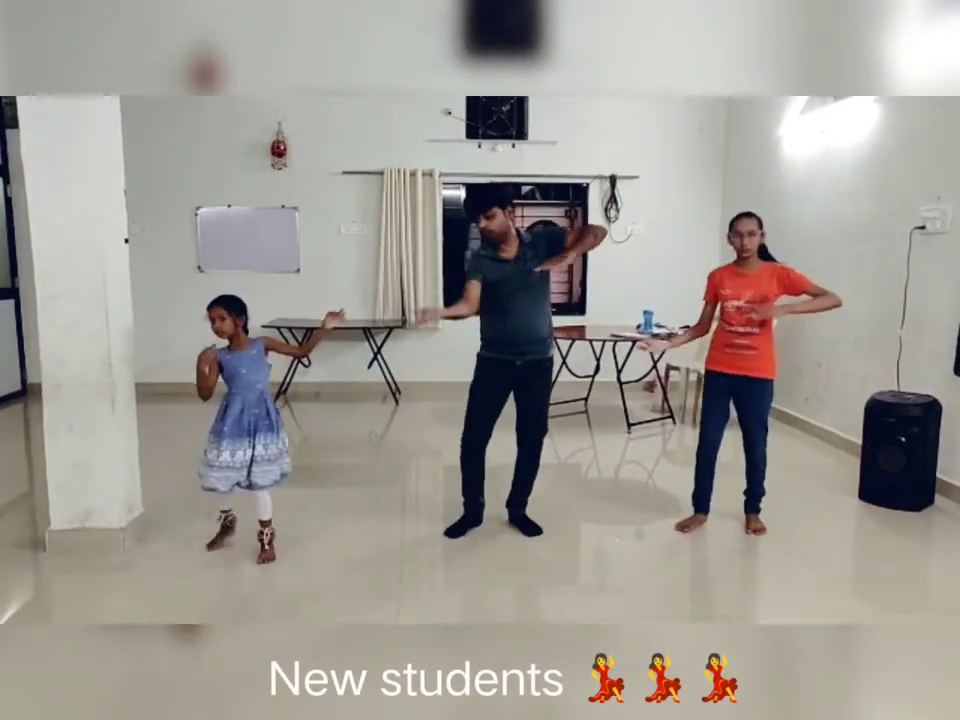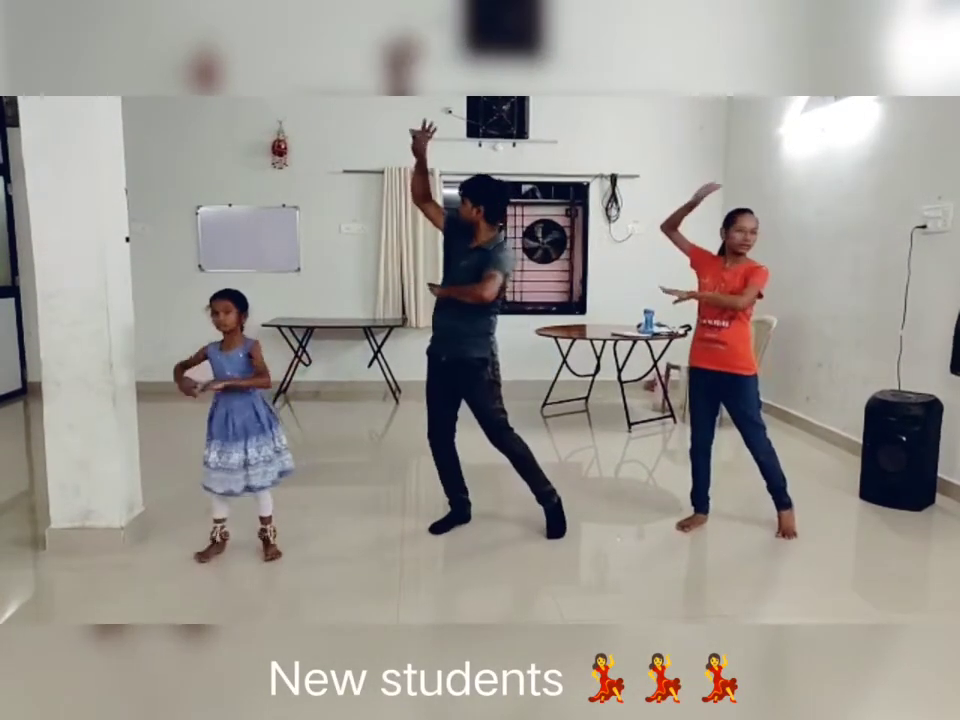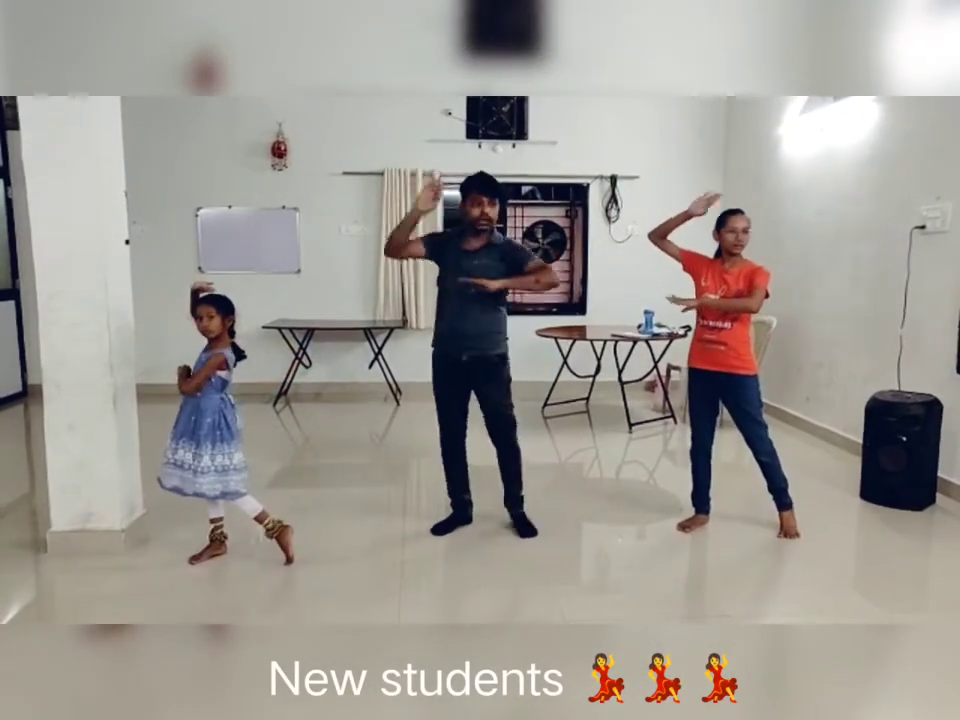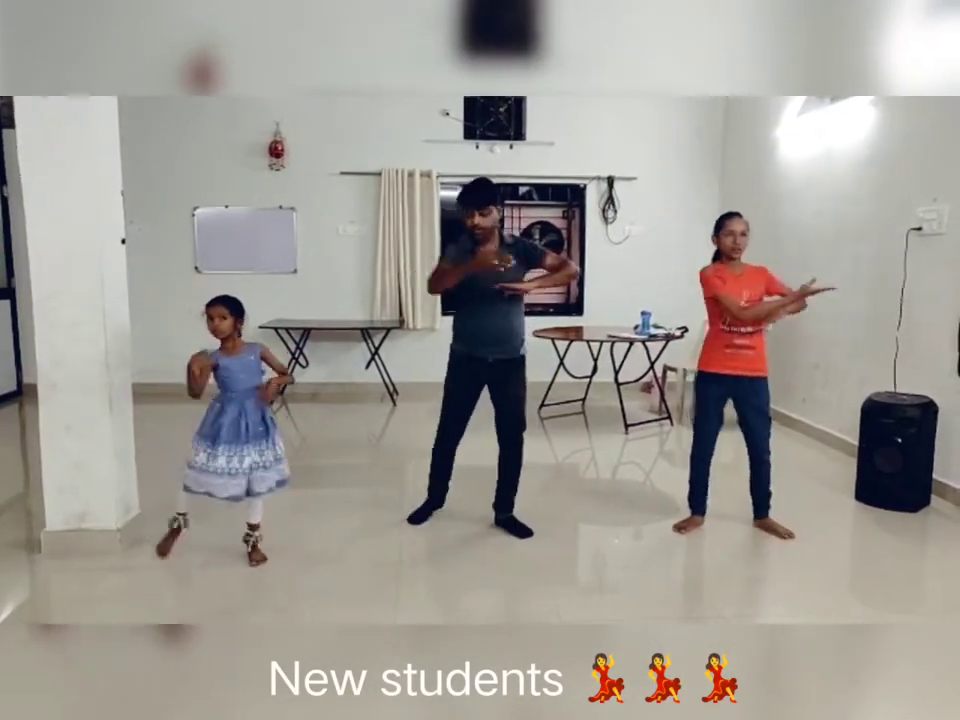
dt=0.5s
person 1, frame 1
left shoulder: (543, 241)
right shoulder: (479, 261)
left elbow: (595, 234)
right elbow: (469, 304)
left wrist: (565, 258)
right wrist: (444, 312)
left hip: (537, 360)
right hip: (494, 360)
left knee: (532, 438)
right knee: (473, 437)
left ankle: (517, 509)
right ankle: (472, 511)
person 1, frame 2
left shoulder: (497, 253)
right shoulder: (457, 235)
left elbow: (485, 293)
right elbow: (422, 199)
left wrist: (446, 291)
right wrist: (421, 159)
left hip: (474, 360)
right hip: (440, 357)
left knee: (500, 434)
right knee: (439, 436)
left ankle: (549, 500)
right ankle: (459, 507)
person 1, frame 3
left shoulder: (505, 250)
right shoulder: (444, 244)
left elbow: (551, 277)
right elbow: (392, 249)
left wrist: (504, 282)
right wrist: (418, 210)
left hip: (490, 358)
right hip: (447, 357)
left knee: (504, 433)
right knee: (450, 436)
left ankle: (516, 507)
right ankle: (461, 509)
person 1, frame 4
left shoulder: (520, 247)
right shoulder: (458, 250)
left elbow: (570, 268)
right elbow: (435, 285)
left wrist: (532, 284)
right wrist: (475, 265)
left hip: (510, 359)
right hip: (466, 359)
left knee: (512, 437)
right knee: (449, 431)
left ankle: (504, 511)
right ankle: (435, 496)
person 2, frame 1
left shoulder: (780, 274)
right shoulder: (718, 277)
left elbow: (833, 300)
right elbow: (702, 327)
left wrist: (783, 308)
right wrist: (667, 342)
left hip: (758, 375)
right hip: (719, 372)
left knee: (755, 444)
right knee: (708, 443)
left ankle: (752, 510)
right ankle: (700, 510)
person 2, frame 2
left shoulder: (756, 271)
right shoulder: (705, 262)
left elbow: (740, 302)
right elbow: (668, 229)
left wrist: (695, 295)
right wrist: (694, 202)
left hip: (738, 372)
right hip: (701, 368)
left knee: (757, 441)
right knee: (700, 441)
left ankle: (784, 507)
right ankle: (700, 509)
person 2, frame 3
left shoulder: (755, 272)
right shoulder: (701, 265)
left elbow: (754, 305)
right elbow: (656, 238)
left wrist: (702, 301)
right wrist: (689, 214)
left hip: (739, 372)
right hip: (701, 369)
left knee: (759, 442)
right knee: (700, 442)
left ankle: (785, 507)
right ankle: (701, 509)
person 2, frame 4
left shoulder: (761, 274)
right shoulder: (710, 275)
left elbow: (799, 304)
right elbow: (742, 314)
left wrist: (779, 308)
right wrist: (791, 297)
left hip: (753, 374)
right hip: (713, 373)
left knee: (759, 448)
right knee: (703, 444)
left ankle: (762, 514)
right ankle: (696, 511)
person 3, frame 1
left shoulder: (260, 344)
right shoulder: (219, 356)
left elbow: (300, 352)
right elbow: (205, 394)
left wrist: (323, 328)
right wrist: (201, 369)
left hip: (260, 418)
right hip: (232, 420)
left knee: (258, 481)
right knee: (223, 476)
left ankle: (267, 538)
right ankle: (227, 524)
person 3, frame 2
left shoulder: (251, 347)
right shoulder: (211, 350)
left elbow: (265, 380)
right elbow: (182, 366)
left wrist: (226, 383)
right wrist: (183, 379)
left hip: (252, 419)
right hip: (223, 420)
left knee: (259, 482)
right knee: (218, 480)
left ankle: (268, 537)
right ankle: (218, 538)
person 3, frame 3
left shoulder: (220, 356)
right shoulder: (213, 344)
left elbow: (188, 388)
right elbow: (193, 312)
left wrist: (182, 372)
right wrist: (197, 294)
left hip: (213, 422)
right hip: (200, 422)
left knee: (224, 486)
right knee: (210, 485)
left ankle: (278, 529)
right ankle: (217, 540)
person 3, frame 4
left shoulder: (257, 351)
right shoulder: (212, 359)
left elbow: (287, 374)
right elbow: (195, 393)
left wrist: (276, 383)
right wrist: (195, 371)
left hip: (255, 424)
right hip: (222, 424)
left knee: (257, 486)
right knee: (197, 478)
left ankle: (253, 542)
right ankle: (177, 527)
